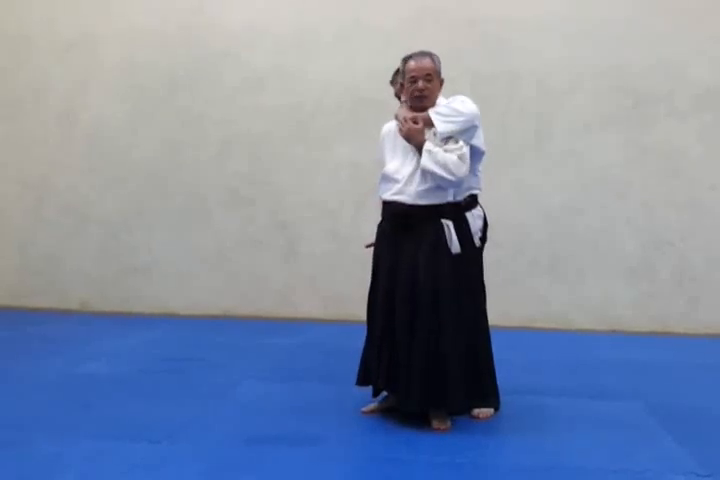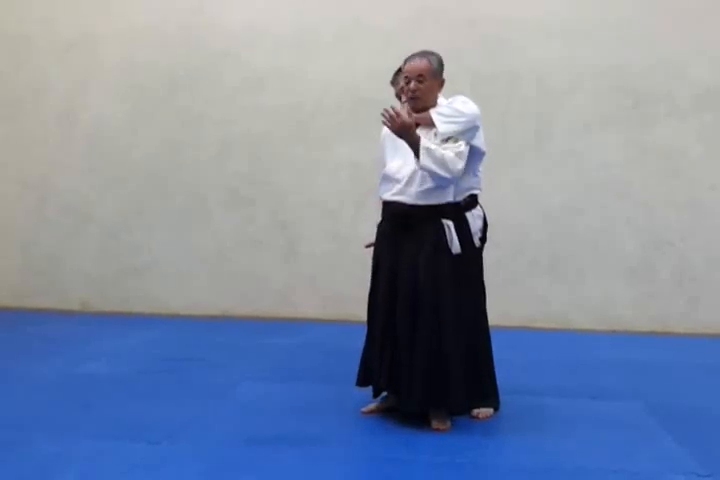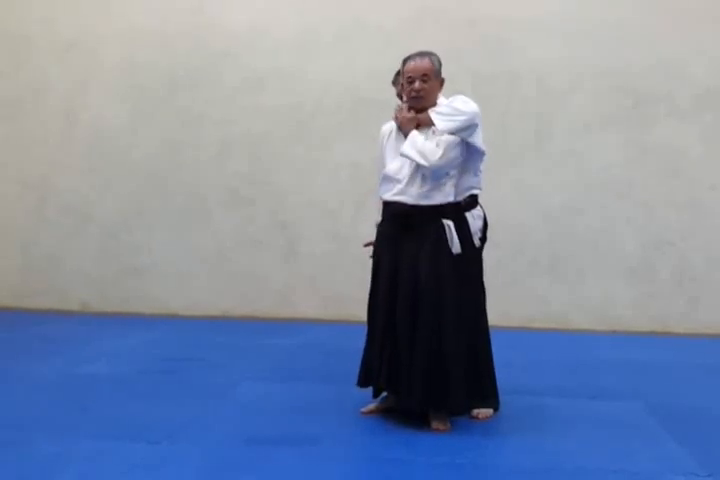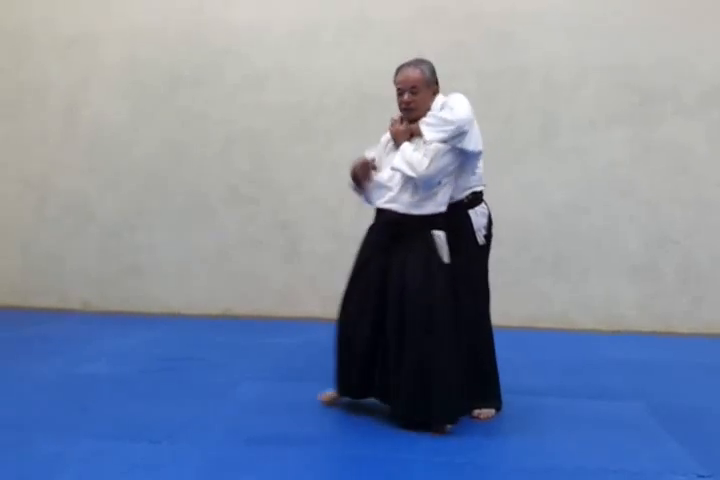
dt=0.5s
person 1, frame 1
left shoulder: (453, 123)
right shoulder: (391, 129)
left elbow: (455, 172)
left wrist: (421, 144)
left hip: (440, 232)
right hip: (397, 230)
left knee: (443, 317)
right knee: (393, 312)
left ankle: (441, 401)
right ankle: (397, 391)
person 1, frame 2
right shoulder: (391, 128)
left elbow: (449, 168)
left wrist: (413, 138)
left hip: (437, 231)
right hip: (395, 229)
left knee: (440, 316)
right knee: (391, 311)
left ankle: (440, 402)
right ankle: (396, 390)
person 1, frame 3
left shoulder: (455, 123)
right shoulder: (390, 129)
left elbow: (433, 162)
left wrist: (411, 131)
left hip: (437, 231)
right hip: (395, 228)
left knee: (439, 317)
right knee: (390, 312)
left ankle: (440, 403)
right ankle: (395, 391)
person 1, frame 4
right shoulder: (390, 137)
left elbow: (422, 172)
left wrist: (401, 142)
right wrist: (362, 180)
left hip: (424, 241)
right hip: (384, 234)
left knee: (426, 325)
right knee: (360, 313)
left ankle: (435, 409)
right ankle: (353, 385)
person 2, frame 1
left shoulder: (454, 113)
right shoulder: (398, 131)
left elbow: (468, 113)
right elbow: (397, 184)
left wrist: (417, 119)
left hip: (460, 226)
right hip: (424, 230)
left knee: (467, 306)
right knee: (423, 311)
left ankle: (479, 376)
person 2, frame 2
left shoulder: (453, 111)
right shoulder: (413, 129)
left elbow: (468, 114)
left wrist: (421, 119)
left knee: (466, 308)
left ankle: (485, 395)
person 2, frame 3
left shoulder: (454, 115)
right shoulder: (403, 130)
left elbow: (469, 112)
right elbow: (398, 186)
left wrist: (419, 120)
right wrist: (388, 232)
left hip: (459, 225)
right hip: (421, 229)
left knee: (465, 311)
right knee: (418, 311)
left ankle: (481, 395)
right ankle: (423, 391)
person 2, frame 4
left shoulder: (451, 106)
right shoulder: (411, 131)
left elbow: (457, 120)
left wrist: (412, 131)
left hip: (464, 224)
left knee: (469, 311)
left ankle: (483, 395)
